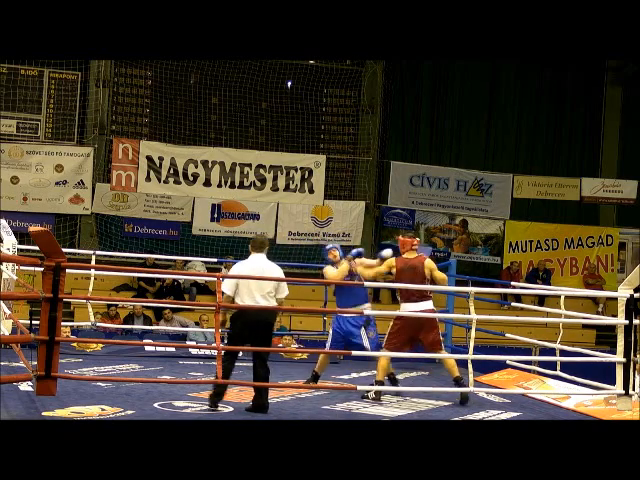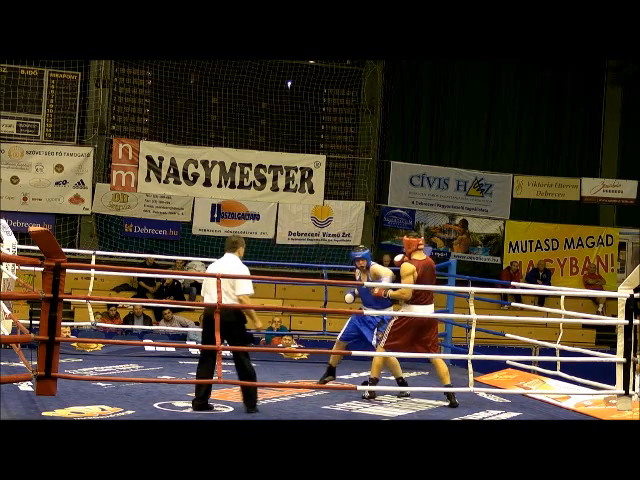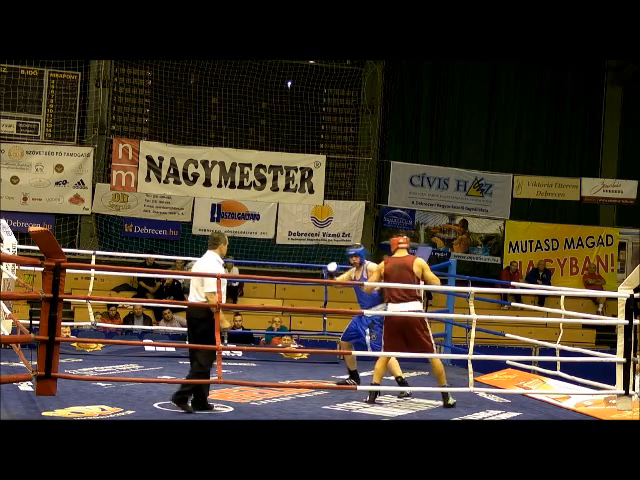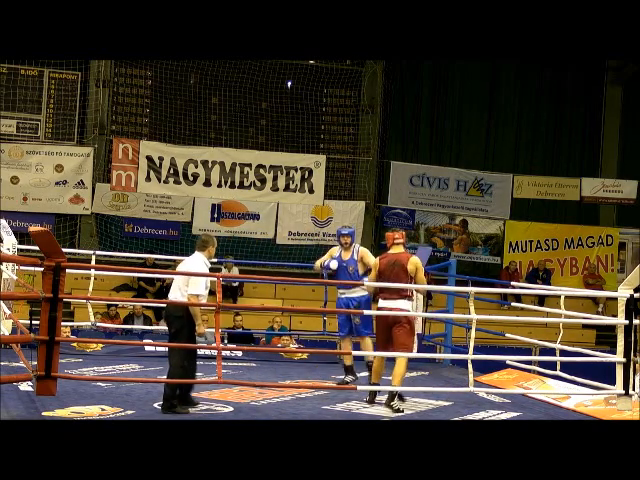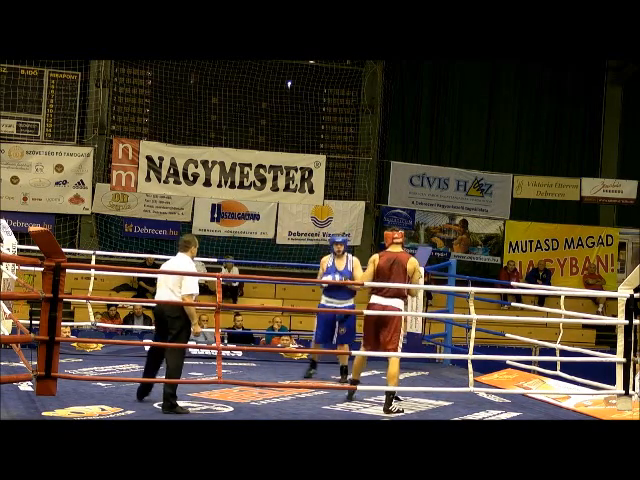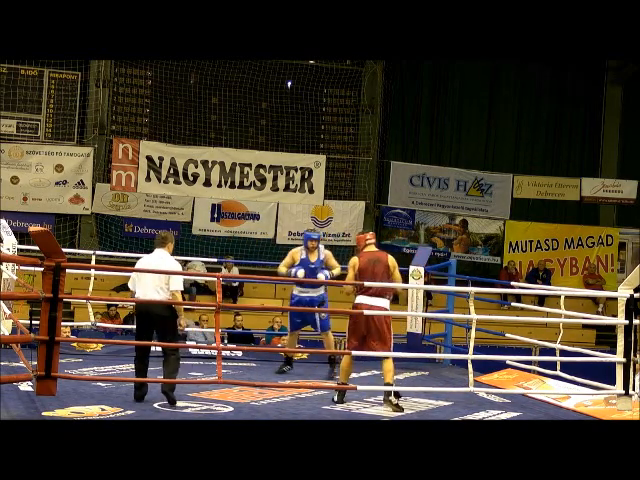
dt=0.3s
person 1, frame 1
left shoulder: (239, 267)
right shoulder: (275, 269)
left elbow: (227, 296)
right elbow: (281, 300)
left wrist: (222, 316)
right wrist: (274, 316)
left hip: (244, 315)
right hip: (266, 316)
left knee: (228, 356)
right knee: (260, 360)
left ankle: (216, 397)
right ankle: (260, 403)
person 1, frame 2
left shoulder: (212, 266)
right shoulder: (240, 268)
left elbow: (205, 294)
right elbow: (243, 299)
right wrist: (255, 320)
left hip: (211, 314)
right hip: (231, 315)
left knee: (207, 359)
right knee: (242, 359)
left ankle: (200, 400)
right ankle: (250, 402)
person 1, frame 3
left shoulder: (201, 262)
right shoulder: (213, 265)
right elbow: (211, 297)
right wrist: (222, 319)
left hip: (195, 311)
right hip: (204, 313)
left knee: (199, 356)
right knee: (204, 358)
left ankle: (200, 401)
right ankle: (182, 395)
person 1, frame 4
left shoulder: (189, 262)
right shoulder: (200, 267)
right elbow: (192, 299)
right wrist: (199, 323)
left hip: (175, 309)
right hip: (182, 312)
left knee: (188, 355)
right knee: (179, 357)
left ankle: (184, 395)
right ankle: (170, 402)
person 1, frame 5
left shoulder: (166, 265)
right shoulder: (189, 267)
right elbow: (187, 298)
right wrist: (195, 322)
left hip: (160, 309)
right hip: (176, 312)
left knee: (156, 351)
right knee: (175, 356)
left ankle: (143, 389)
right ankle: (169, 400)
person 1, frame 6
left shoulder: (141, 261)
right shoulder: (172, 264)
left elbow: (133, 290)
right elbow: (175, 294)
right wrist: (181, 317)
left hip: (143, 307)
right hip: (163, 309)
left knee: (142, 351)
right knee: (171, 351)
left ankle: (139, 392)
right ankle: (168, 387)
person 2, frame 1
left shoulder: (395, 262)
right shoulder: (427, 262)
left elbow: (369, 275)
right elbow: (444, 283)
left hip: (406, 312)
right hip: (427, 311)
left knee: (387, 350)
right knee: (439, 351)
left ankle: (377, 390)
right ankle: (460, 385)
person 2, frame 2
left shoulder: (407, 266)
right shoulder: (430, 262)
left elbow: (406, 294)
left wrist: (386, 292)
left hip: (409, 314)
right hip: (428, 314)
left knee: (382, 347)
right knee: (434, 355)
left ankle: (371, 388)
right ankle: (451, 395)
person 2, frame 3
left shoulder: (384, 264)
right shoulder: (418, 262)
left elbow: (368, 288)
right elbow: (436, 285)
left hip: (392, 313)
right hip: (414, 312)
left knee: (386, 353)
right knee: (431, 354)
left ankle: (372, 393)
right ankle: (445, 395)
person 2, frame 4
left shoulder: (379, 260)
right shoulder: (413, 260)
left elbow: (370, 288)
left hip: (383, 309)
right hip: (402, 311)
left knee: (381, 352)
right knee: (402, 355)
left ankle: (372, 393)
right ankle: (392, 397)
person 2, frame 5
left shoulder: (377, 258)
right shoulder: (412, 261)
left elbow: (364, 283)
right elbow: (413, 292)
left hip: (375, 305)
right hip: (395, 308)
left knee: (365, 349)
right knee: (394, 354)
left ankle: (352, 387)
right ankle: (389, 401)
person 2, frame 6
left shoulder: (356, 260)
right shoulder: (389, 259)
left elbow: (348, 289)
left hip: (361, 305)
right hip: (381, 308)
left knee: (350, 351)
right knee: (386, 354)
left ankle: (340, 393)
right ankle: (389, 393)
person 3, frame 1
left shoulder: (355, 261)
right shoulder: (328, 270)
left elbow: (377, 264)
right elbow: (336, 278)
left wrist: (384, 258)
right wrist: (349, 259)
left hip: (363, 315)
right hip: (342, 317)
left knee: (375, 350)
right knee: (328, 350)
left ankle: (393, 380)
right ankle: (314, 378)
person 3, frame 2
left shoulder: (375, 269)
right shoulder: (358, 272)
left elbow: (388, 273)
left wrist: (386, 280)
right wrist: (353, 293)
left hip: (382, 316)
right hip: (364, 313)
right knee: (340, 341)
left ankle: (403, 384)
right ankle: (330, 373)
person 3, frame 3
left shoulder: (371, 268)
right shoulder: (352, 272)
right elbow: (336, 282)
right wrist: (330, 272)
left hip: (377, 315)
right hip: (363, 315)
left knee: (382, 351)
right knee: (344, 342)
left ankle: (403, 384)
right ankle: (354, 377)
person 3, frame 4
left shoulder: (361, 251)
right shoulder: (334, 251)
right elbow: (317, 266)
right wrist: (325, 264)
left hip: (359, 298)
right hip: (342, 298)
left knee: (363, 334)
right knee: (344, 336)
left ankle: (371, 370)
right ankle: (349, 373)
person 3, frame 5
left shoulder: (353, 261)
right shoulder: (325, 261)
right elbow: (320, 279)
left wrist: (343, 280)
right wrist: (324, 281)
left hip: (346, 307)
right hip: (327, 306)
left knee: (343, 342)
right knee: (318, 340)
left ankle: (344, 373)
right ankle: (312, 365)
person 3, frame 6
left shoulder: (325, 253)
right shoulder: (295, 252)
left elbow: (337, 268)
right elbow: (281, 269)
left wrist: (330, 275)
right wrist: (291, 272)
left hip: (318, 297)
right hip: (299, 296)
left knee: (325, 330)
right knee: (293, 331)
left ankle: (332, 364)
right ankle: (288, 362)
